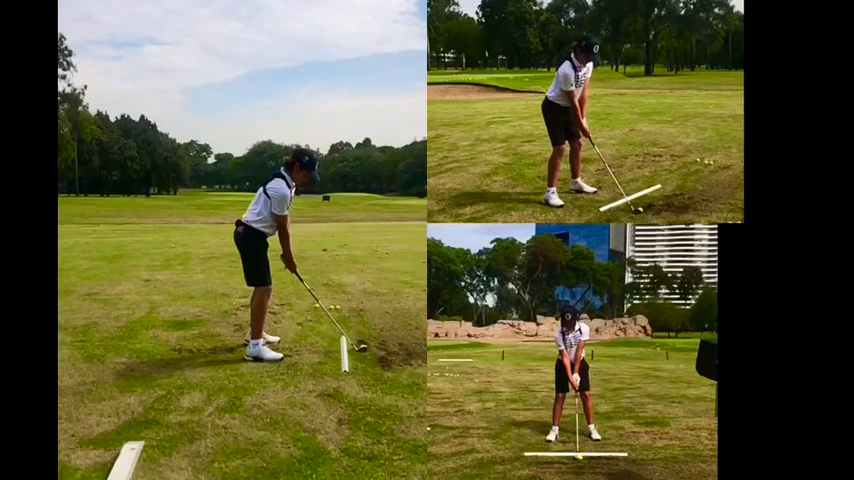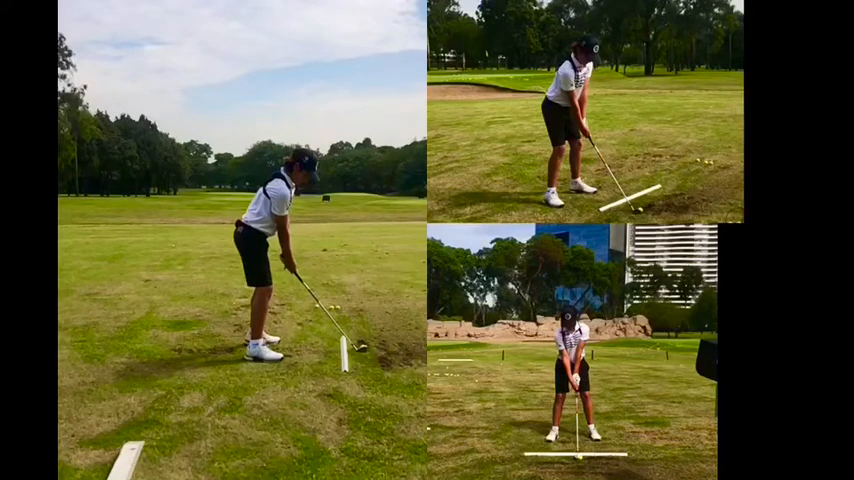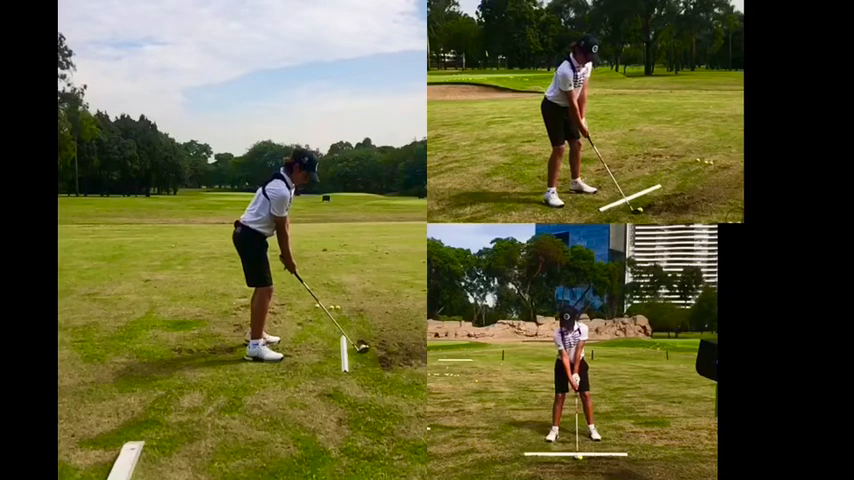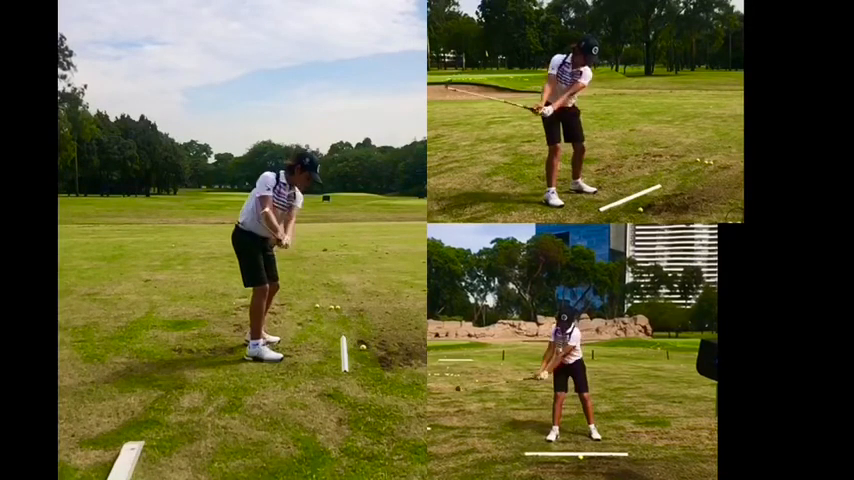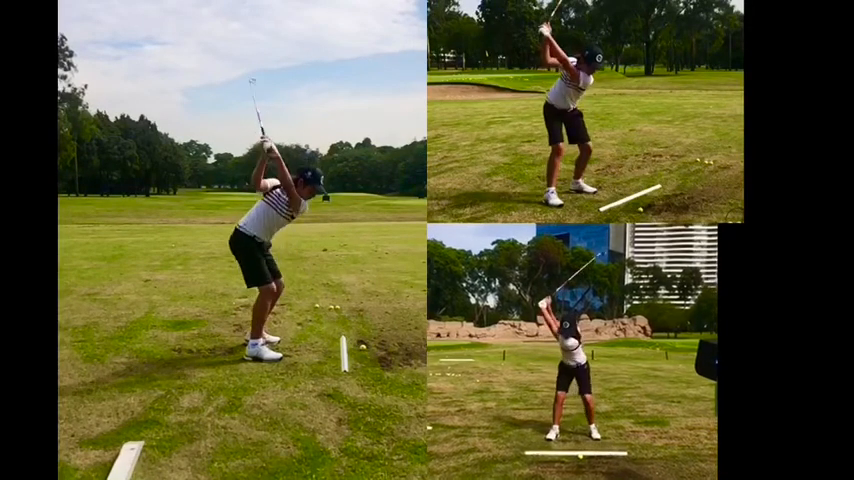
dt=0.5s
person 1, frame 1
left shoulder: (284, 182)
right shoulder: (282, 190)
left elbow: (284, 224)
right elbow: (283, 228)
left wrist: (287, 254)
right wrist: (289, 258)
left hip: (251, 235)
right hip: (252, 237)
left knee: (261, 287)
right knee: (264, 289)
left ankle: (256, 333)
right ankle: (255, 346)
person 1, frame 2
left shoulder: (284, 182)
right shoulder: (282, 191)
left elbow: (284, 223)
right elbow: (282, 229)
left wrist: (287, 254)
right wrist: (289, 258)
left hip: (251, 235)
right hip: (252, 237)
left knee: (262, 287)
right knee: (265, 289)
left ankle: (255, 333)
right ankle: (255, 346)
person 1, frame 3
left shoulder: (284, 183)
right shoulder: (281, 191)
left elbow: (284, 222)
right elbow: (281, 229)
left wrist: (287, 253)
right wrist: (288, 258)
left hip: (251, 236)
right hip: (250, 237)
left knee: (262, 287)
right knee: (266, 289)
left ankle: (256, 333)
right ankle: (255, 346)
person 1, frame 4
left shoulder: (297, 195)
right shoulder: (269, 179)
left elbow: (291, 219)
right elbow: (266, 211)
left wrist: (287, 237)
right wrist: (277, 233)
left hip: (264, 239)
right hip: (246, 237)
left knee: (272, 286)
right knee: (261, 288)
left ankle: (256, 332)
right ankle: (255, 346)
person 1, frame 5
left shoulder: (301, 205)
right shoulder: (276, 184)
left elbow: (290, 190)
right elbow: (257, 184)
left wrist: (278, 159)
right wrist: (264, 156)
left hip: (259, 244)
right hip: (245, 240)
left knee: (276, 288)
right knee: (267, 289)
left ankle: (257, 330)
right ankle: (254, 345)
person 2, frame 1
left shoulder: (588, 65)
right shoulder: (567, 71)
left elbow: (584, 92)
right elbow: (573, 101)
left wrist: (584, 118)
right wrist: (581, 125)
left hip: (567, 108)
right hip: (554, 108)
left knee: (577, 143)
right knee: (560, 148)
left ankle: (576, 182)
right ankle: (551, 192)
person 2, frame 2
left shoulder: (588, 65)
right shoulder: (567, 71)
left elbow: (584, 92)
right elbow: (573, 101)
left wrist: (584, 119)
right wrist: (581, 125)
left hip: (567, 108)
right hip: (553, 108)
left knee: (577, 143)
right knee: (560, 148)
left ankle: (576, 182)
right ankle: (551, 192)
person 2, frame 3
left shoulder: (587, 65)
right shoulder: (566, 71)
left elbow: (583, 93)
right elbow: (572, 101)
left wrist: (583, 118)
right wrist: (580, 125)
left hip: (566, 108)
right hip: (553, 107)
left knee: (576, 144)
right knee: (559, 148)
left ankle: (576, 182)
right ankle: (551, 192)
person 2, frame 4
left shoulder: (587, 73)
right shoulder: (558, 60)
left elbow: (570, 93)
right elbow: (549, 84)
left wrist: (553, 107)
right wrist: (542, 103)
left hip: (569, 109)
right hip: (549, 108)
left knee: (580, 147)
right knee: (555, 147)
left ankle: (576, 182)
right ankle: (550, 192)
person 2, frame 5
left shoulder: (587, 79)
right shoulder: (571, 62)
left elbow: (565, 65)
right elbow: (547, 61)
right wrist: (546, 37)
left hip: (571, 112)
right hip: (553, 110)
left knee: (587, 148)
right knee: (558, 148)
left ankle: (577, 182)
right ankle: (551, 191)
person 3, frame 1
left shoulder: (584, 329)
right shoulder: (559, 334)
left elbow: (579, 351)
right elbow: (565, 356)
left wrist: (576, 372)
right wrist: (570, 378)
left hip: (580, 363)
right hip: (563, 365)
left knee: (586, 394)
right knee: (560, 396)
left ankle: (592, 428)
right ankle: (555, 429)
person 3, frame 2
left shoulder: (584, 329)
right shoulder: (559, 334)
left elbow: (579, 351)
right elbow: (565, 356)
left wrist: (576, 373)
right wrist: (570, 378)
left hip: (580, 364)
right hip: (563, 365)
left knee: (586, 394)
right knee: (560, 396)
left ankle: (592, 428)
right ankle: (555, 429)
person 3, frame 3
left shoulder: (583, 328)
right shoulder: (558, 334)
left elbow: (578, 352)
right elbow: (564, 356)
left wrist: (575, 373)
right wrist: (570, 378)
left hip: (579, 364)
right hip: (562, 365)
left knee: (586, 395)
right knee: (559, 396)
left ankle: (592, 428)
right ankle: (555, 429)
person 3, frame 4
left shoulder: (575, 333)
right shoulder: (556, 330)
left elbow: (562, 355)
right elbow: (550, 351)
left wrist: (548, 371)
right wrist: (542, 369)
left hip: (576, 364)
right hip: (558, 365)
left knee: (584, 396)
right knee: (559, 397)
left ankle: (592, 428)
right ankle: (555, 429)
person 3, frame 5
left shoulder: (571, 341)
right shoulder: (571, 328)
left elbow: (554, 328)
left wrist: (543, 310)
right wrist: (547, 308)
left hip: (580, 367)
right hip: (566, 366)
left knee: (587, 398)
right knee: (559, 396)
left ankle: (592, 427)
right ankle: (555, 428)
